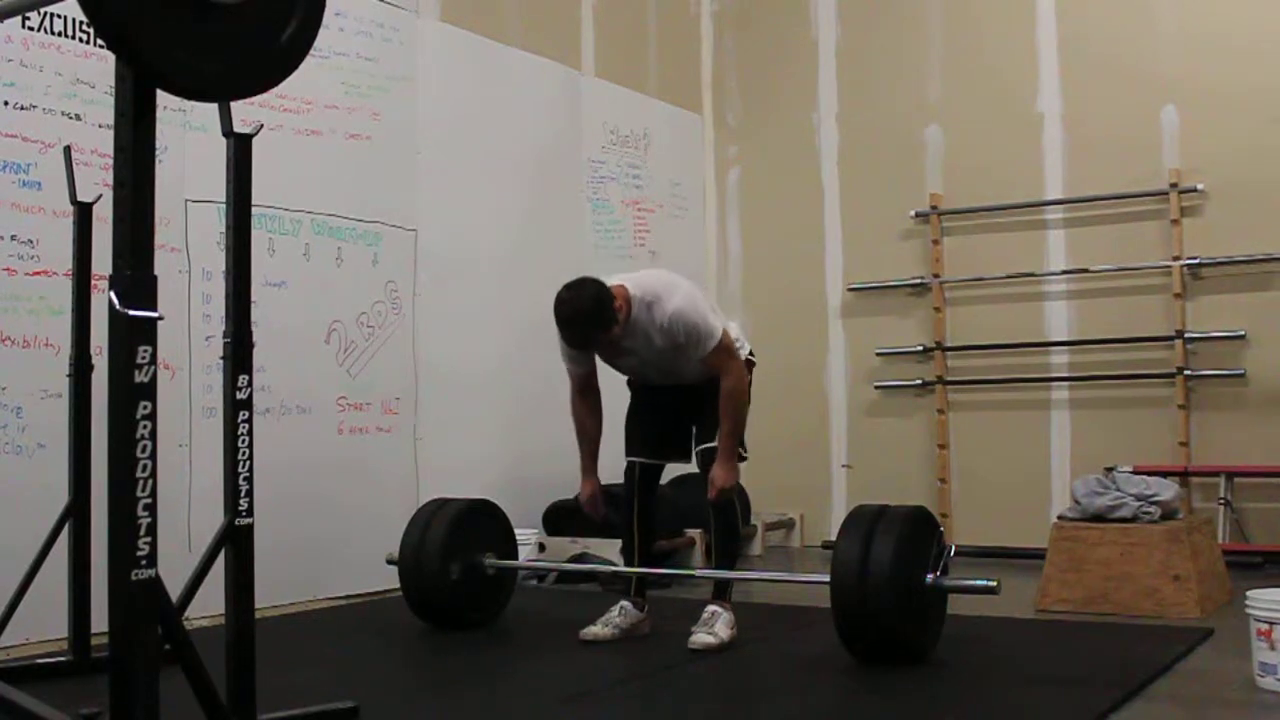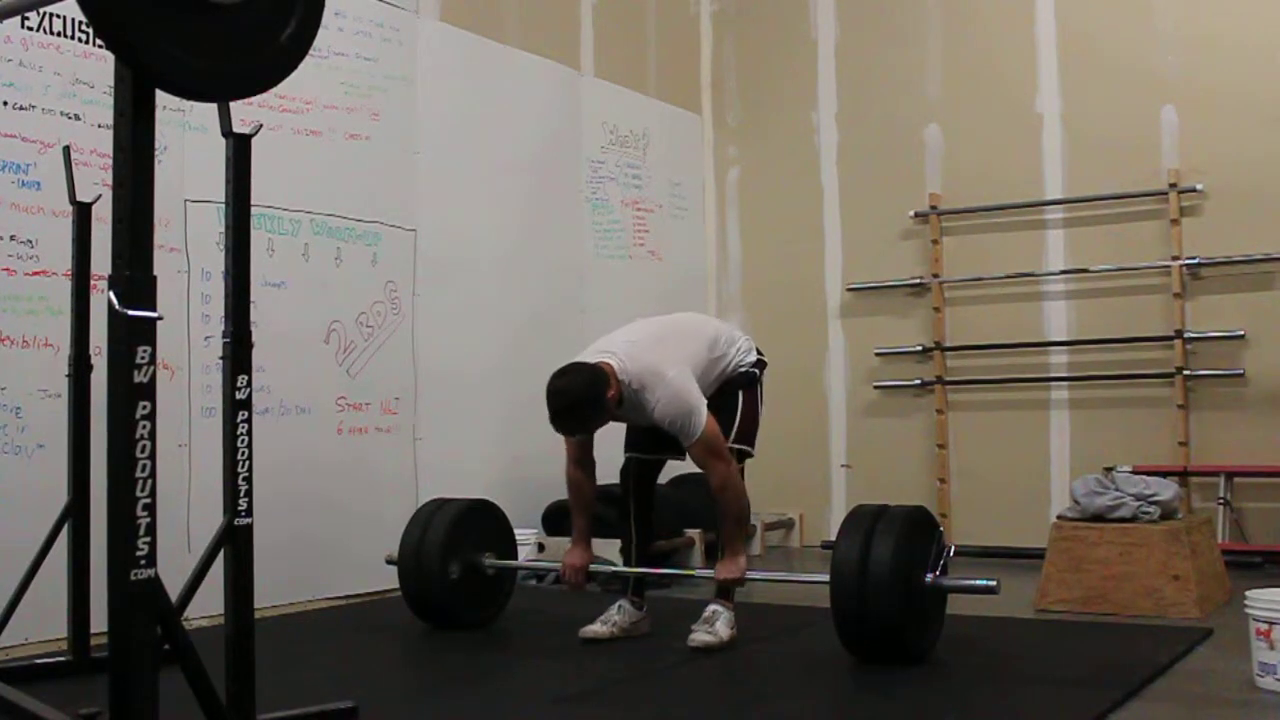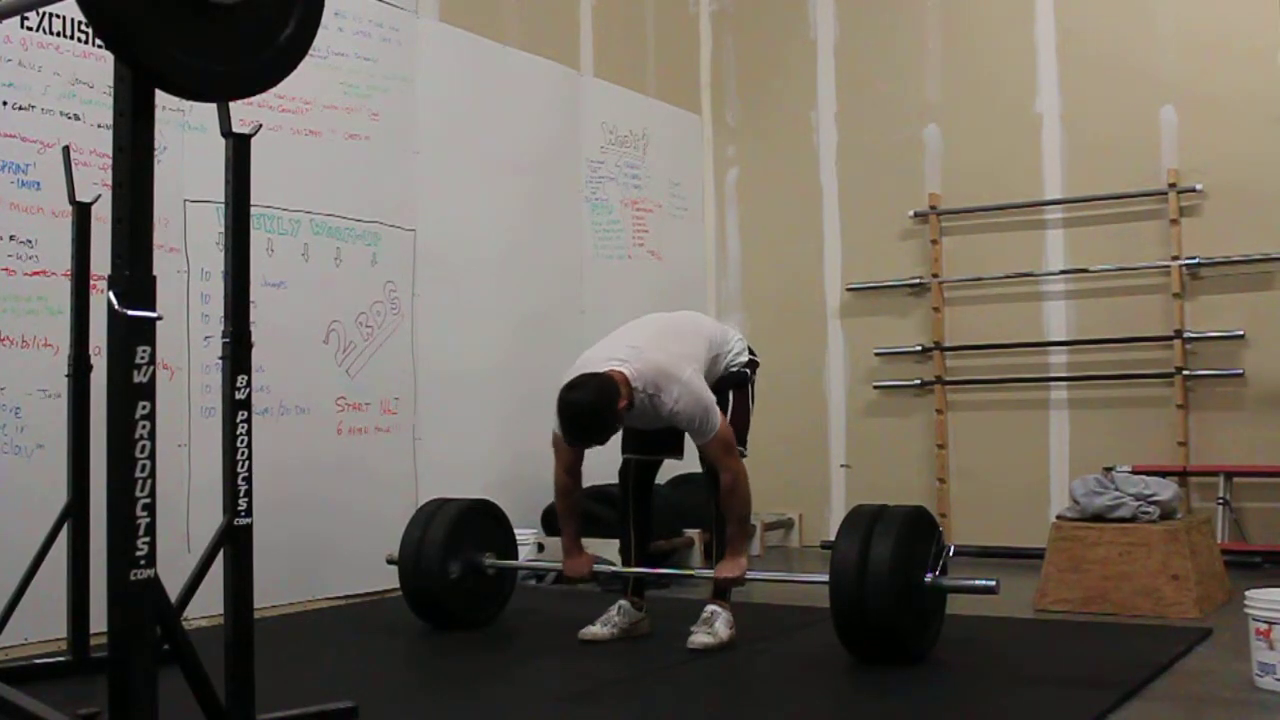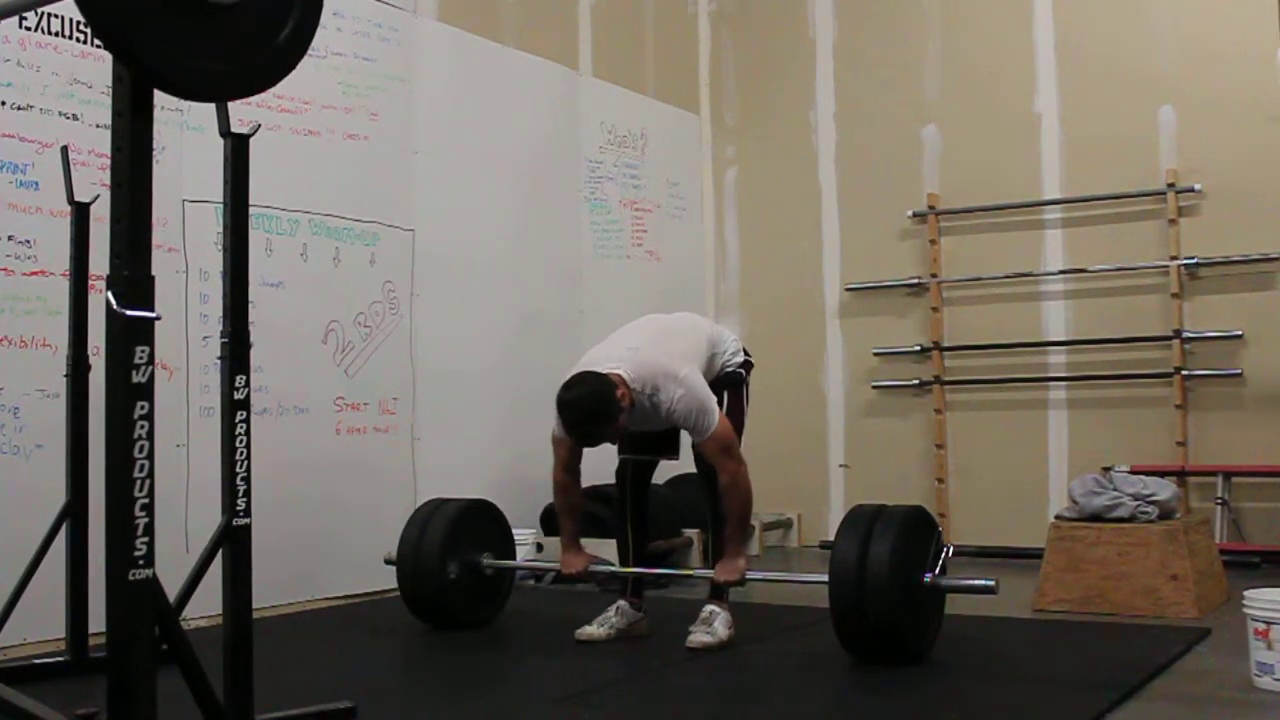
dt=1s
person 1, frame 1
left shoulder: (674, 307)
right shoulder: (578, 327)
left elbow: (733, 371)
right elbow: (584, 394)
left wrist: (727, 459)
right wrist: (588, 472)
left hip: (715, 377)
right hip: (654, 383)
left knee: (716, 484)
right knee: (637, 481)
left ankle: (721, 606)
right ankle: (634, 604)
person 1, frame 2
left shoulder: (665, 390)
right shoulder: (577, 389)
left elbow: (720, 468)
right elbow: (579, 466)
left wrist: (734, 554)
right wrist: (580, 543)
left hip: (732, 367)
right hip: (668, 361)
left knee: (728, 469)
right knee: (634, 477)
left ankle: (722, 607)
right ankle: (633, 604)
person 1, frame 3
left shoulder: (677, 390)
right shoulder: (578, 394)
left elbow: (731, 468)
right elbow: (566, 473)
left wrist: (736, 554)
right wrist: (572, 551)
left hip: (725, 365)
right hip: (660, 357)
left knee: (716, 476)
right knee: (633, 479)
left ankle: (719, 607)
right ankle: (632, 605)
person 1, frame 4
left shoulder: (677, 388)
right shoulder: (577, 396)
left elbow: (732, 467)
right elbow: (565, 471)
left wrist: (734, 555)
right wrist: (570, 547)
left hip: (721, 364)
right hip: (654, 363)
left knee: (713, 476)
right knee: (630, 479)
left ankle: (717, 607)
right ankle: (630, 604)
